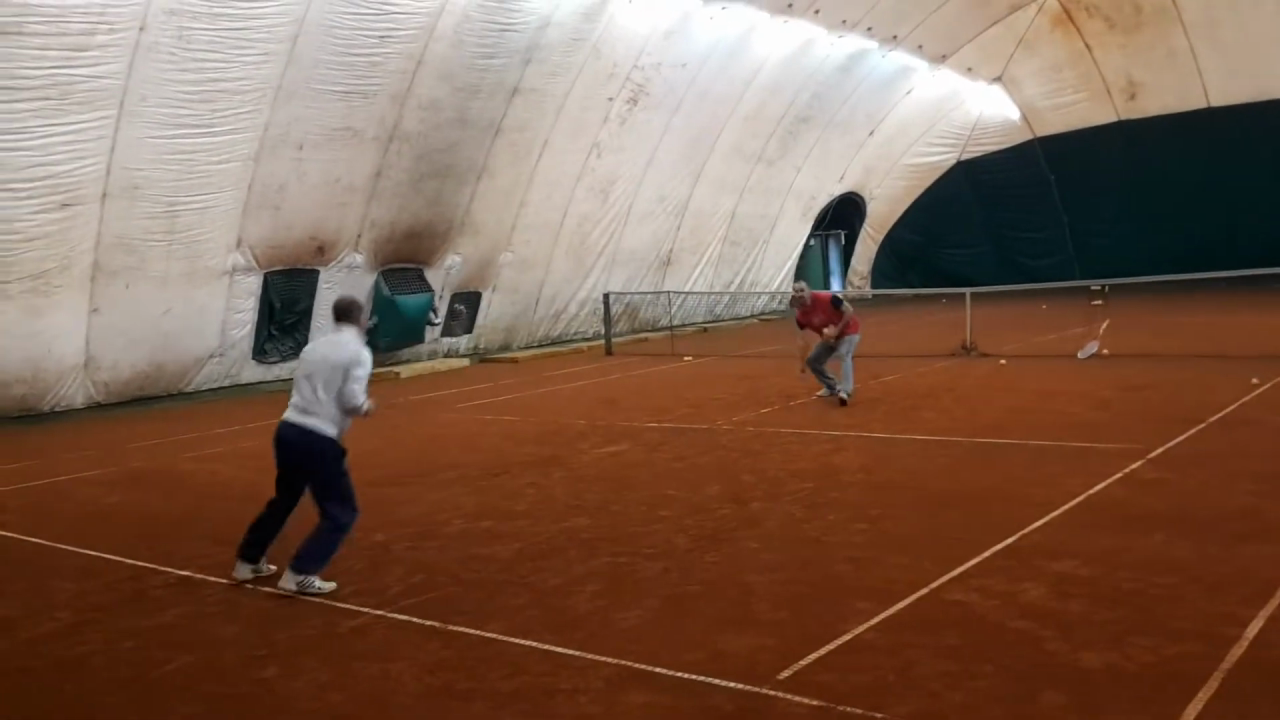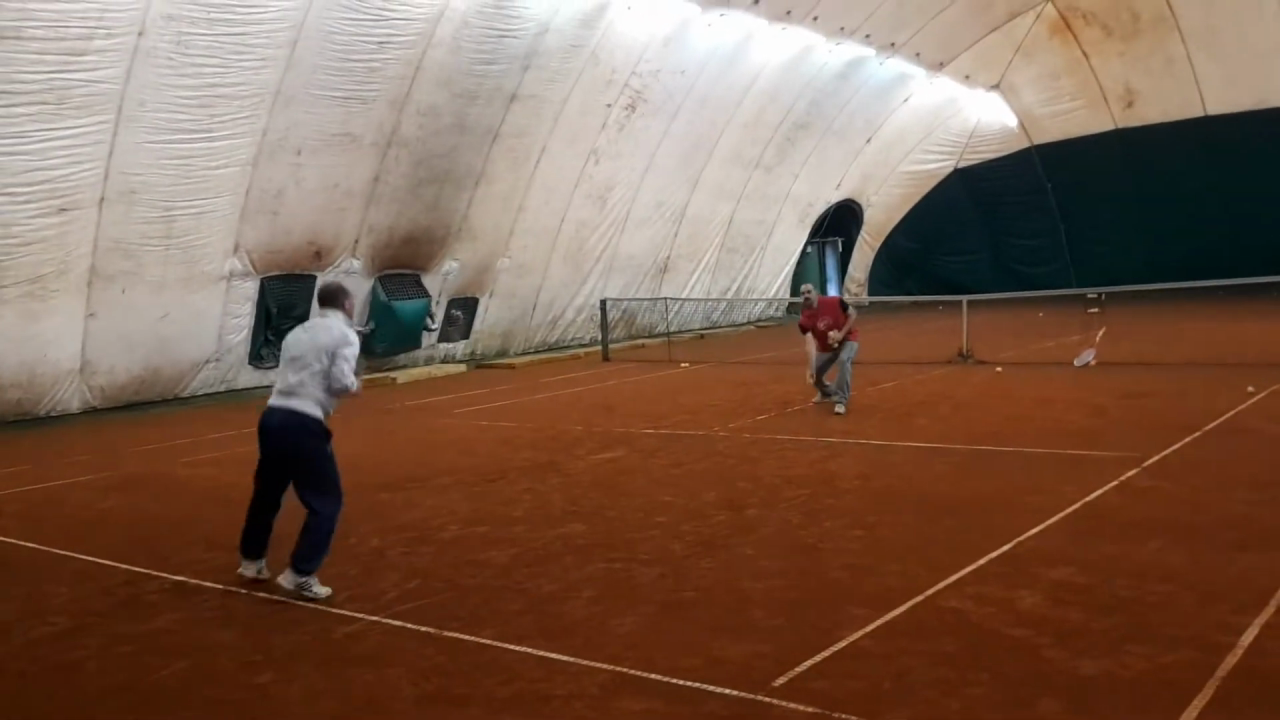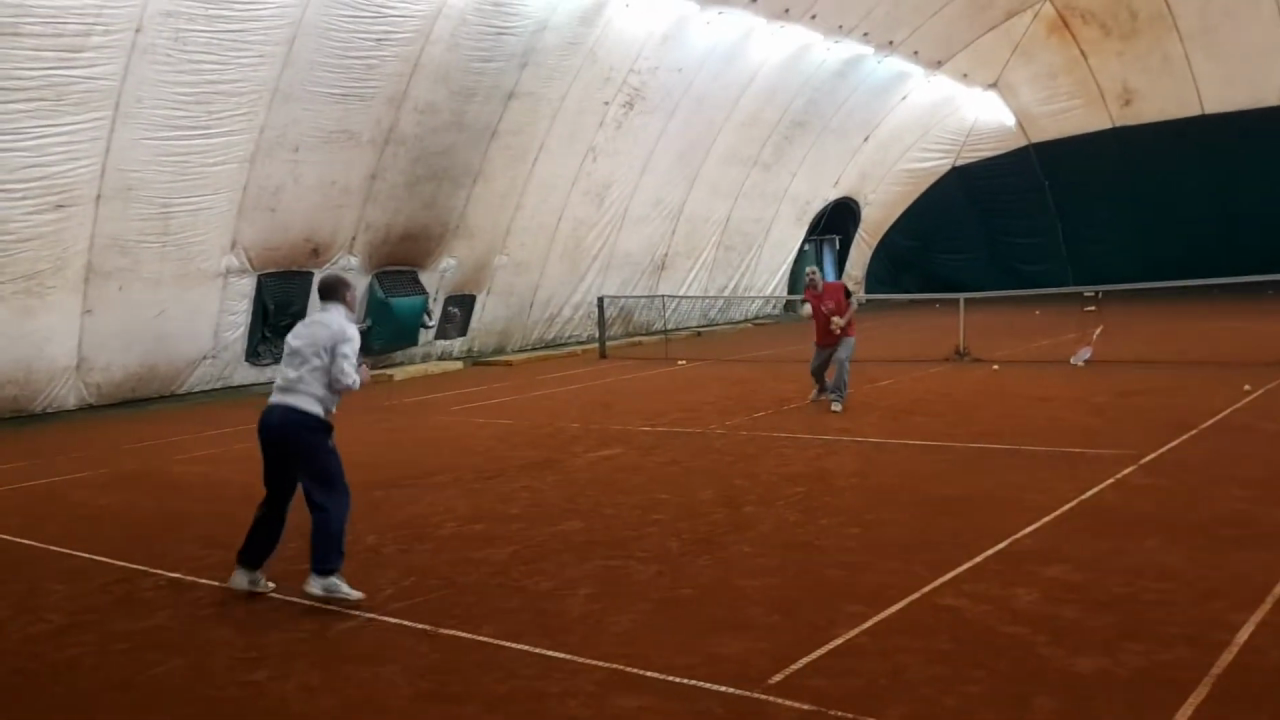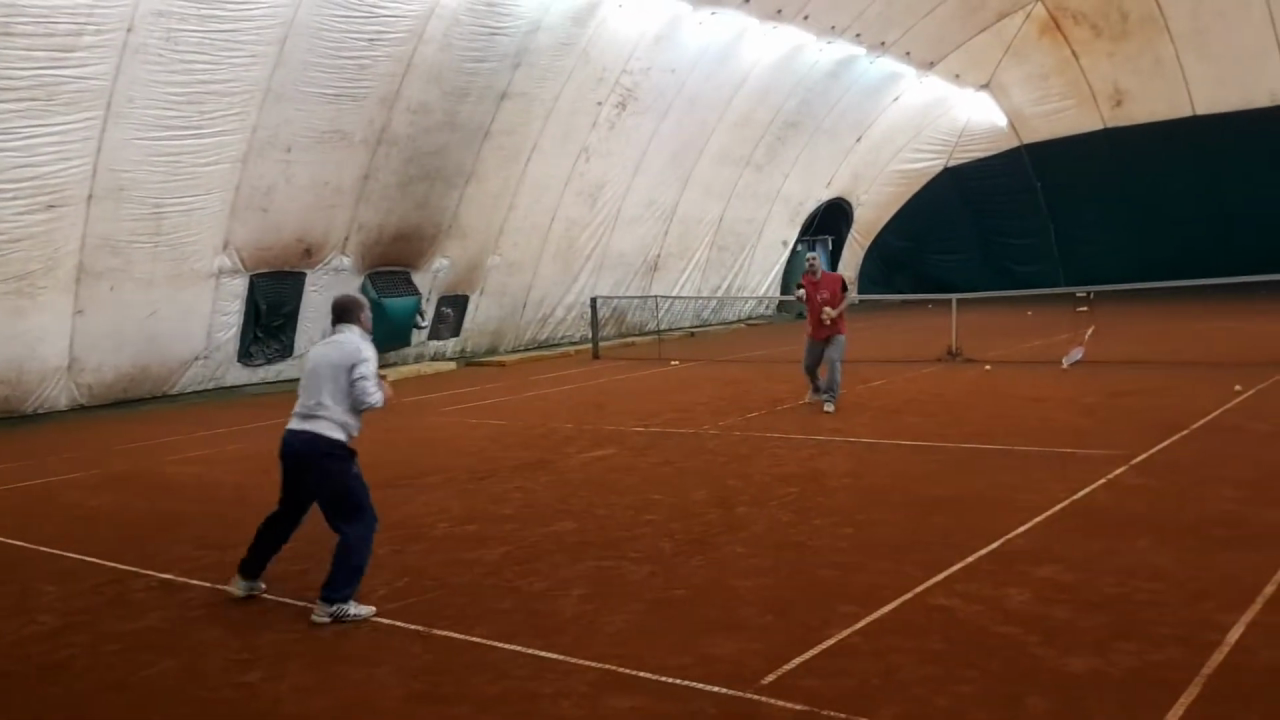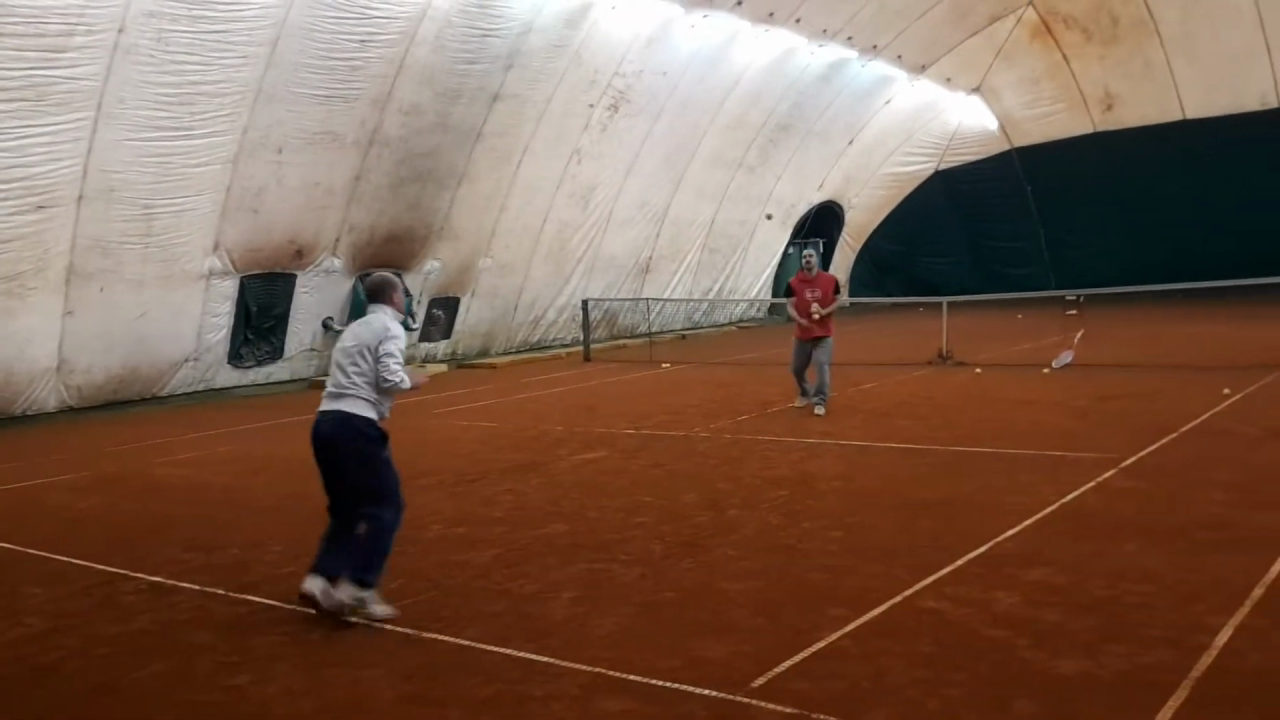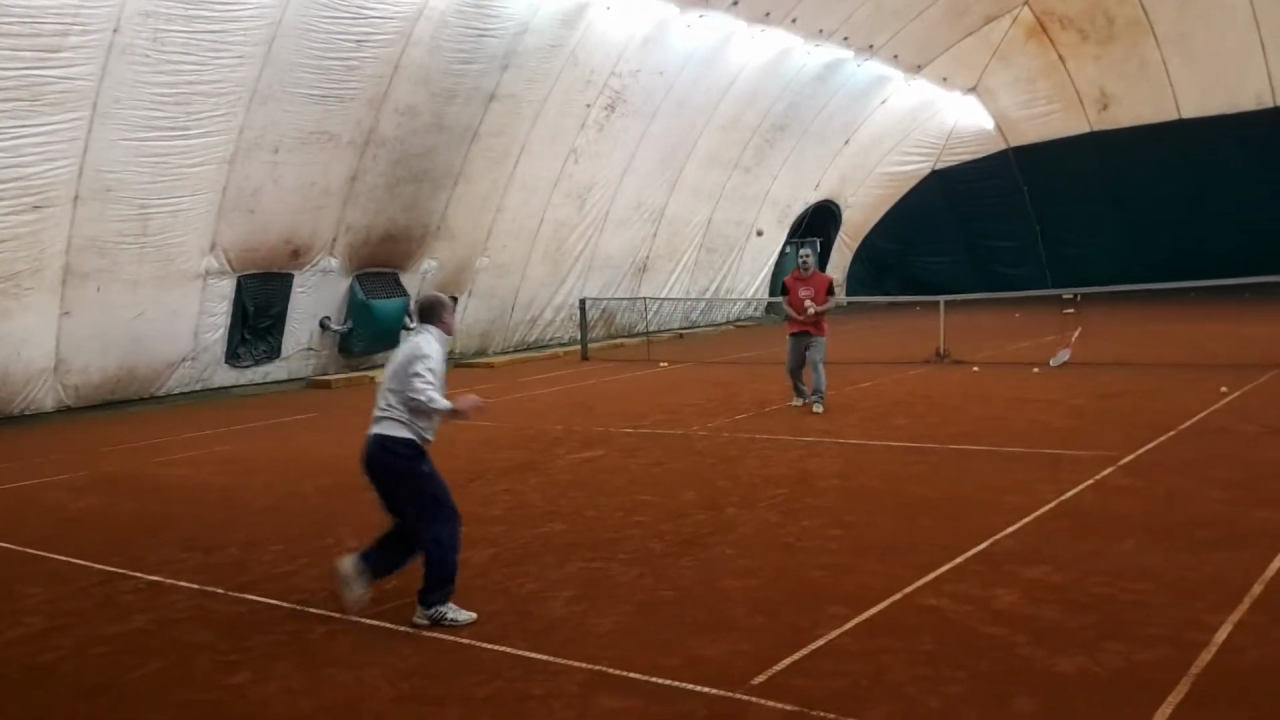
dt=0.2s
person 1, frame 1
left shoulder: (312, 347)
right shoulder: (359, 353)
right elbow: (352, 401)
right wrist: (365, 406)
left hip: (287, 431)
right hip: (318, 439)
left knee: (284, 500)
right knee: (341, 512)
left ankle: (247, 562)
right ankle: (300, 574)
person 1, frame 2
left shoulder: (297, 333)
right shoulder: (345, 335)
right elbow: (341, 382)
right wrist: (356, 384)
left hip: (272, 418)
right hip: (305, 425)
left knee: (267, 492)
right knee: (325, 503)
left ankle: (251, 560)
right ankle: (300, 575)
person 1, frame 3
left shoulder: (301, 328)
right shoulder: (345, 330)
right elbow: (342, 380)
right wrist: (360, 379)
left hip: (273, 415)
right hip: (304, 421)
left knee: (276, 499)
right knee: (331, 499)
left ankle: (248, 572)
right ankle: (325, 577)
person 1, frame 4
left shoulder: (317, 350)
right shoulder: (361, 349)
right elbow: (365, 401)
left wrist: (371, 393)
right wrist: (382, 395)
left hip: (293, 439)
right hip: (325, 446)
left knee: (287, 514)
right knee: (359, 522)
left ankle: (246, 578)
right ankle: (334, 603)
person 1, frame 5
left shoulder: (353, 330)
right shoulder: (390, 328)
right elbow: (389, 378)
left wrist: (400, 380)
right wrist: (410, 381)
left hip: (326, 423)
right hip: (356, 426)
left knee: (344, 511)
right knee: (384, 508)
left ankle: (320, 581)
right ankle: (358, 587)
person 1, frame 6
left shoulder: (409, 347)
right shoulder: (428, 348)
right elbow: (422, 398)
left wrist: (451, 409)
right wrist: (455, 407)
left hip: (379, 446)
right hip: (399, 449)
left knee: (415, 526)
right knee: (442, 522)
left ankle: (361, 568)
right ankle: (434, 606)
